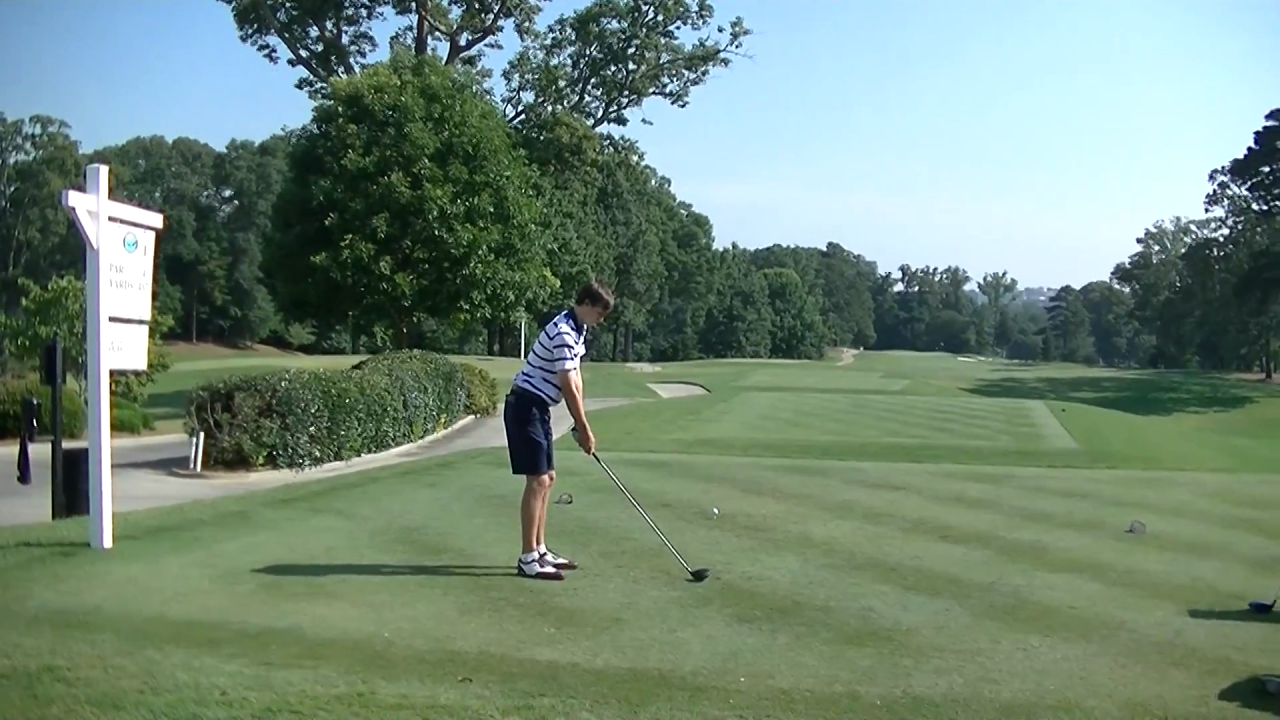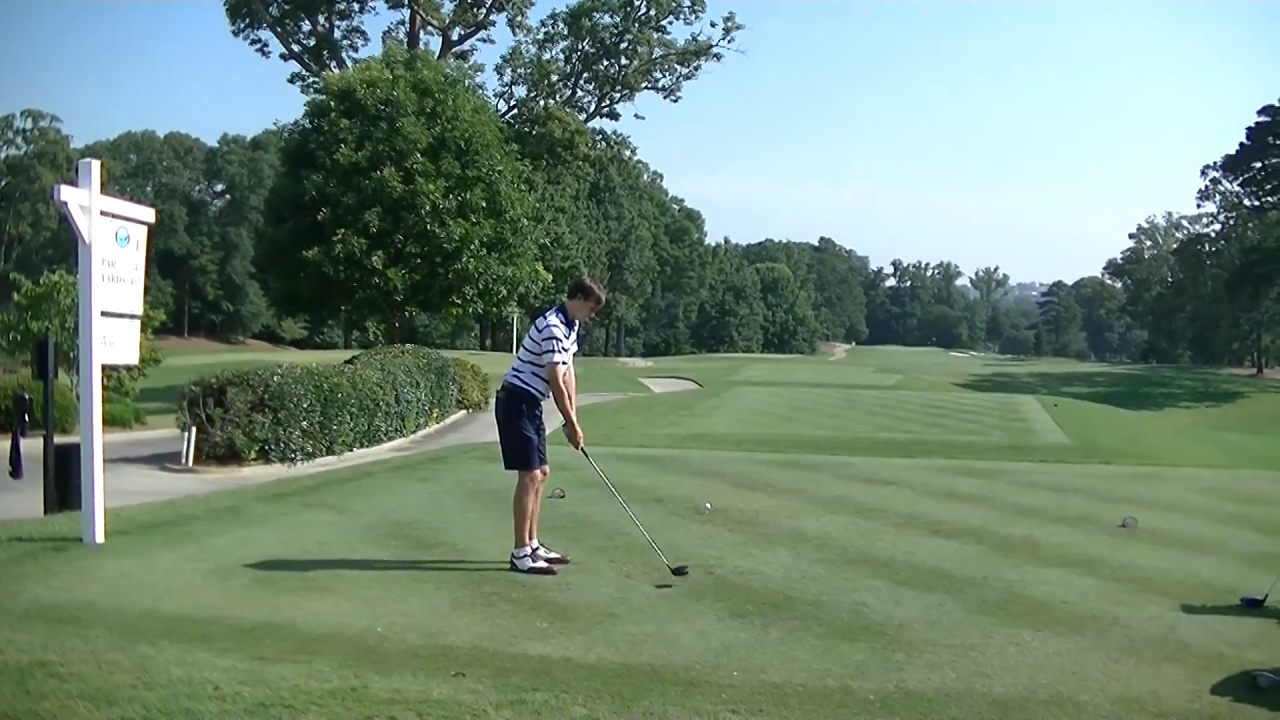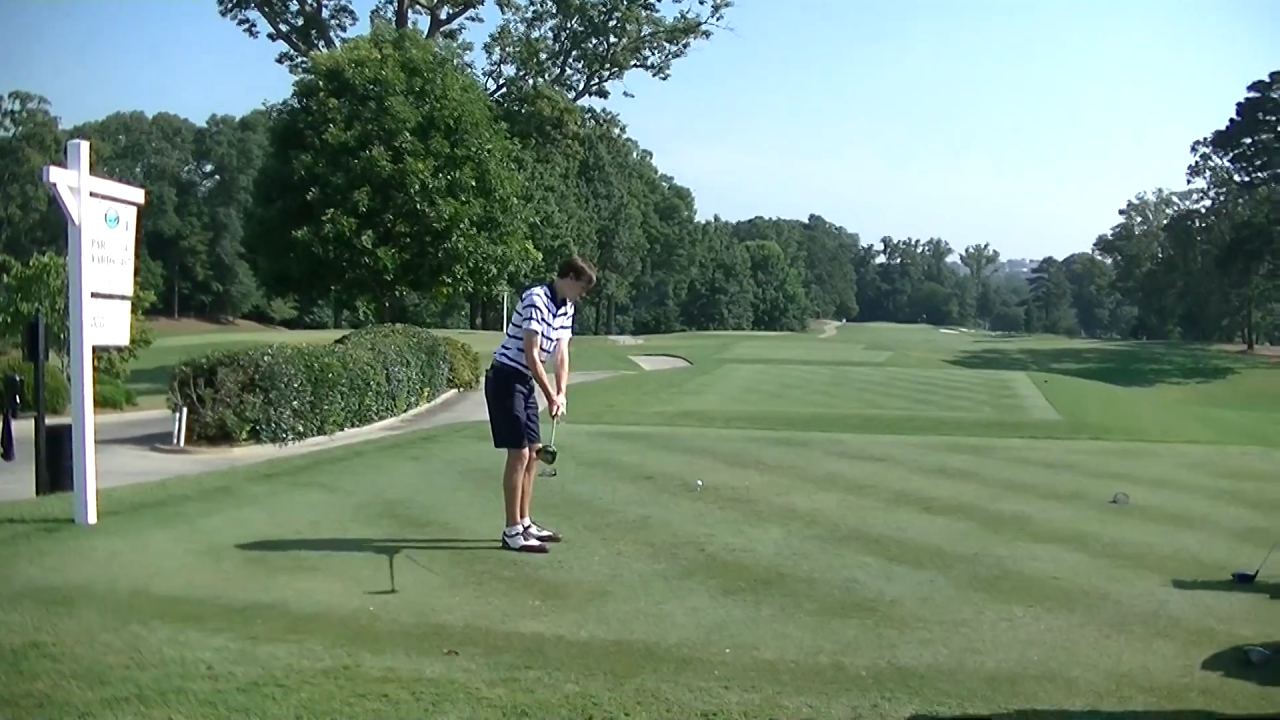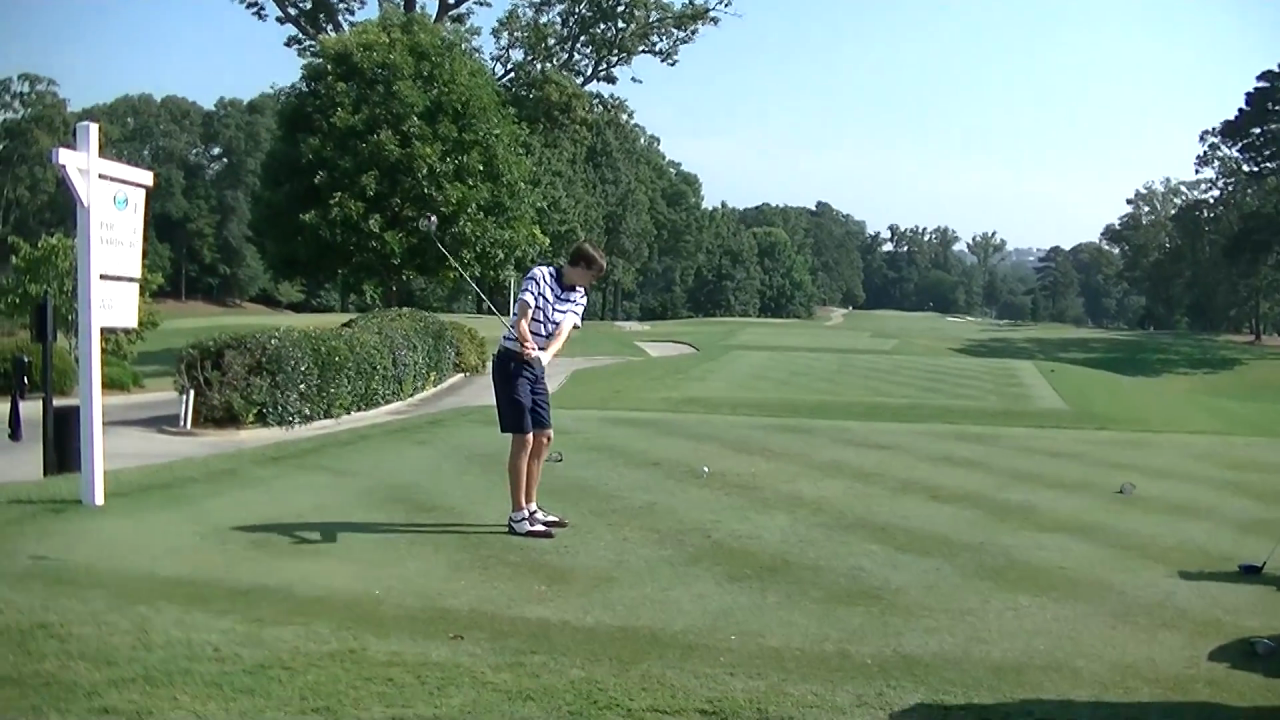
dt=0.2s
person 1, frame 1
left shoulder: (577, 329)
right shoulder: (563, 333)
left elbow: (576, 377)
right elbow: (568, 389)
left wrist: (581, 425)
right wrist: (585, 430)
left hip: (538, 408)
right hip: (525, 406)
left knee: (548, 478)
right knee: (537, 480)
left ankle: (540, 550)
right ankle: (528, 558)
person 1, frame 2
left shoulder: (571, 325)
right shoulder: (552, 327)
left elbow: (567, 372)
right elbow: (554, 382)
left wrist: (573, 417)
right wrist: (571, 424)
left hip: (531, 403)
right hip: (516, 401)
left knee: (540, 472)
right knee: (529, 475)
left ankle: (532, 544)
right ankle: (520, 553)
person 1, frame 3
left shoulder: (566, 308)
right shoulder: (535, 298)
left elbow: (562, 352)
right elbow: (528, 351)
left wrist: (561, 394)
right wrist: (548, 390)
left hip: (526, 382)
right hip: (506, 379)
left knee: (533, 451)
right knee: (519, 453)
left ankle: (524, 523)
right ankle: (512, 531)
person 1, frame 4
left shoulder: (578, 298)
right shoulder: (539, 276)
left elbow: (562, 332)
right elbow: (521, 321)
left wrist: (545, 354)
right wrist: (527, 345)
left hip: (535, 367)
right hip: (511, 362)
left knee: (543, 437)
right knee: (523, 439)
left ankle: (530, 508)
right ankle: (518, 516)
